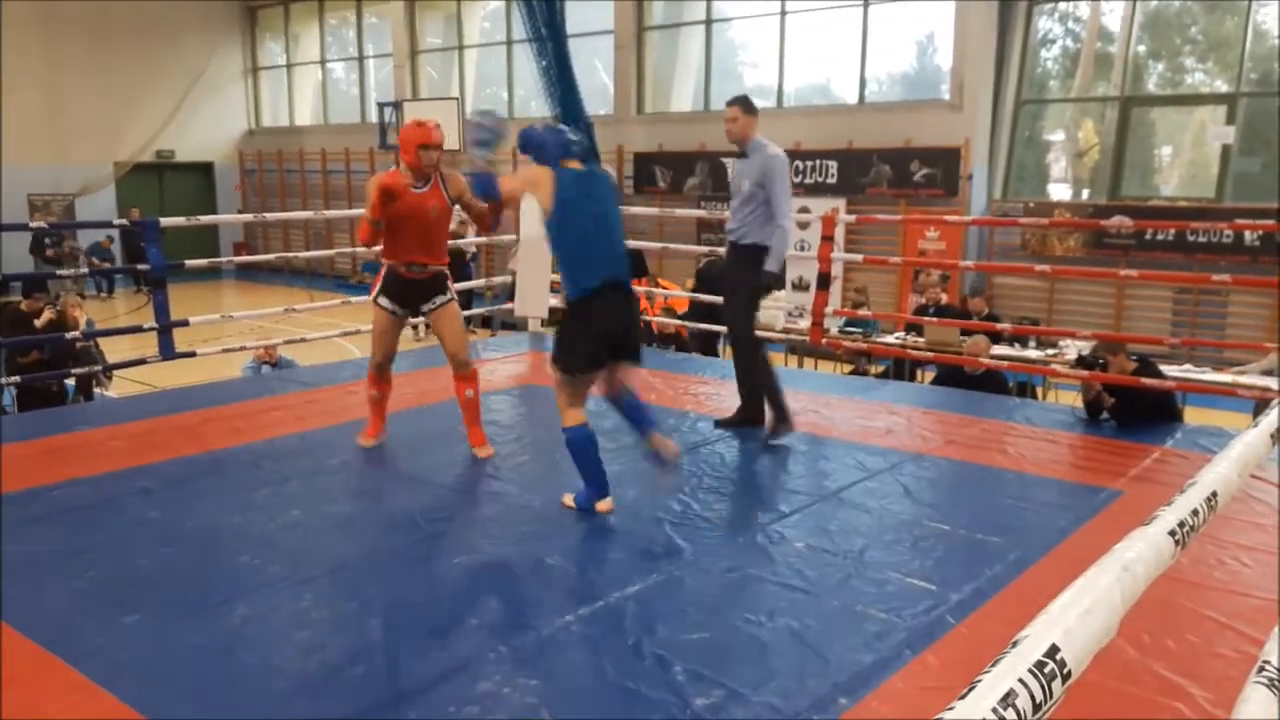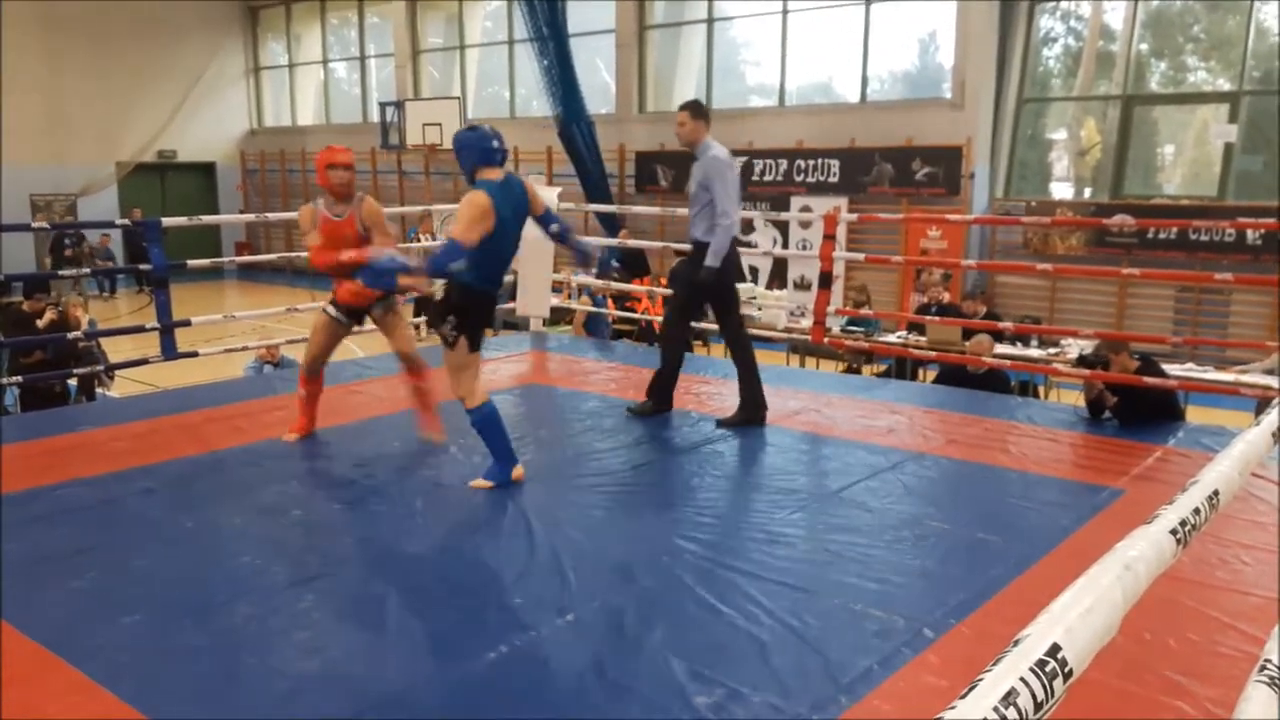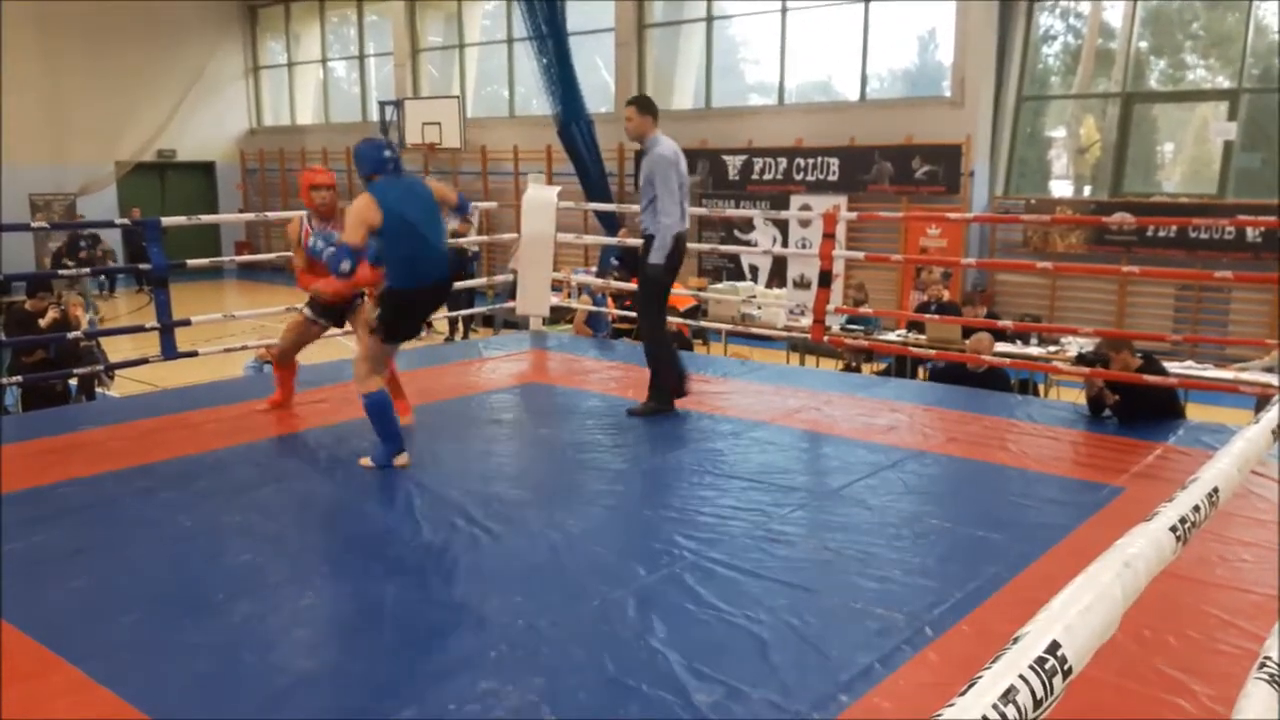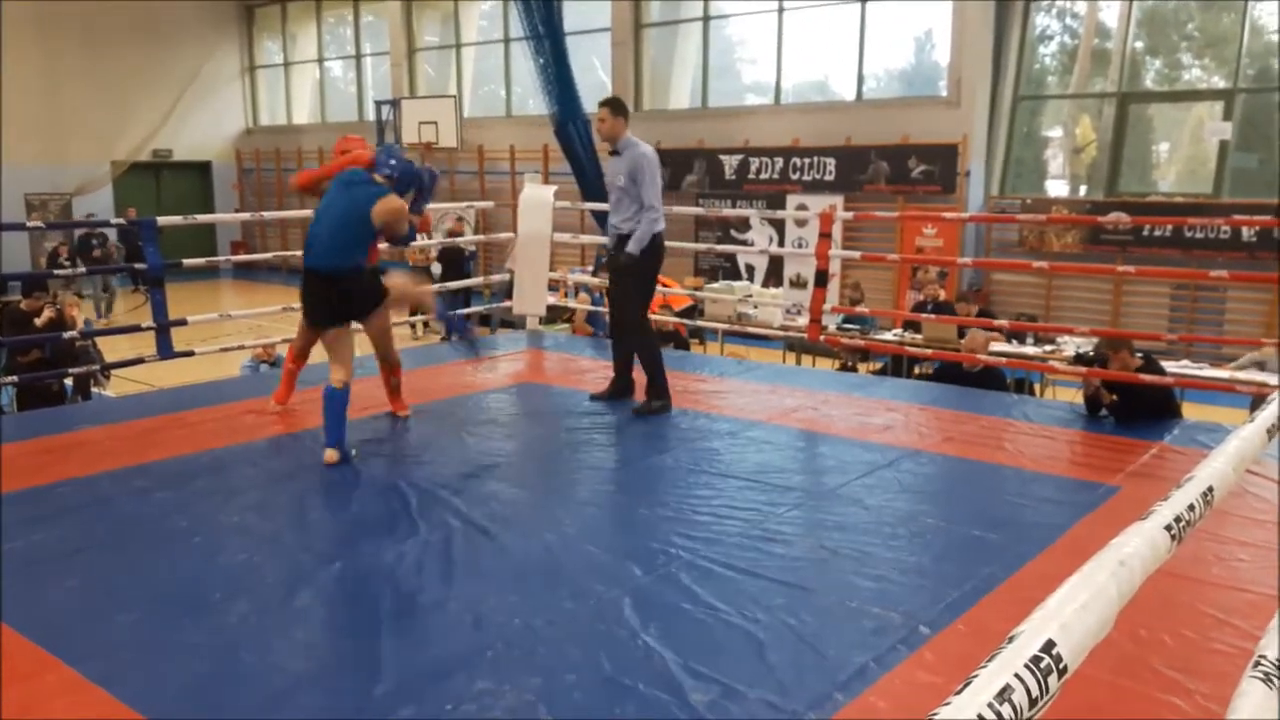
dt=0.4s
person 1, frame 1
left shoulder: (544, 177)
right shoulder: (602, 177)
right wrist: (543, 146)
left hip: (588, 310)
right hip: (623, 303)
left knee: (569, 405)
right knee: (615, 387)
left ankle: (597, 493)
right ankle: (653, 436)
person 1, frame 2
left shoulder: (477, 200)
right shoulder: (517, 186)
left elbow: (450, 258)
right elbow: (555, 226)
right wrist: (583, 251)
left hip: (468, 300)
right hip: (473, 286)
left knee: (465, 388)
left ankle: (506, 467)
person 1, frame 3
left shoulder: (364, 203)
right shoulder: (423, 185)
left elbow: (342, 266)
right elbow: (463, 206)
left wrist: (324, 250)
left hip: (407, 294)
right hip: (442, 282)
left knee: (366, 375)
left ankle: (392, 452)
person 1, frame 4
left shoulder: (343, 178)
right shoulder: (392, 204)
right elbow: (403, 237)
left hip: (316, 286)
right hip: (350, 281)
left knee: (340, 369)
right knee: (412, 286)
left ankle: (333, 445)
person 2, frame 1
left shoulder: (772, 159)
right shoulder: (739, 161)
left elbow: (783, 220)
left wrist: (773, 267)
left hip: (756, 257)
right hip: (737, 254)
left knee: (741, 333)
right knee: (738, 334)
left ankle: (779, 412)
right ankle: (751, 409)
person 2, frame 2
left shoulder: (715, 160)
right shoulder: (705, 159)
left elbow: (727, 218)
left wrist: (711, 263)
left hip: (712, 255)
right hip: (714, 256)
left knee: (676, 323)
right knee: (732, 329)
left ankle: (659, 398)
right ankle: (751, 405)
person 2, frame 3
left shoulder: (661, 155)
right shoulder: (659, 152)
left elbow: (668, 214)
left wrist: (656, 259)
left hip: (661, 245)
right hip: (659, 244)
left knee: (650, 319)
right knee: (652, 316)
left ankle: (661, 396)
right ankle: (673, 381)
person 2, frame 4
left shoulder: (642, 156)
right shoulder: (613, 160)
left elbow: (652, 210)
left wrist: (631, 250)
right wrist: (614, 247)
left hip: (642, 247)
right hip: (623, 245)
left knee: (635, 318)
right knee: (618, 315)
left ankle: (658, 393)
right ankle: (621, 382)
person 3, frame 1
left shoulder: (451, 181)
right shoulder: (381, 184)
left elbow: (484, 219)
right elbow: (367, 239)
left wrist: (498, 205)
right wrist: (382, 200)
left hip: (435, 280)
right hip: (396, 279)
left knee: (461, 358)
right knee: (381, 361)
left ankle: (476, 434)
right ankle: (375, 422)
person 3, frame 2
left shoulder: (368, 208)
right shoulder: (309, 215)
left elbow: (387, 253)
right elbow: (318, 259)
left wrist: (362, 286)
right wrist: (359, 255)
left hip: (378, 288)
right hip: (345, 294)
left knee: (409, 355)
right knee: (311, 361)
left ankle: (428, 414)
right ankle: (305, 422)
person 3, frame 3
right shoulder: (297, 229)
right elbow: (302, 277)
right wrist: (324, 288)
left hip: (356, 297)
right hip: (323, 298)
right knee: (280, 351)
left ankle: (400, 404)
right ankle: (283, 395)
person 3, frame 4
right shoulder: (332, 189)
right elbow: (302, 182)
right wrist: (348, 162)
right knee: (304, 343)
left ankle: (396, 399)
right ankle: (284, 392)
